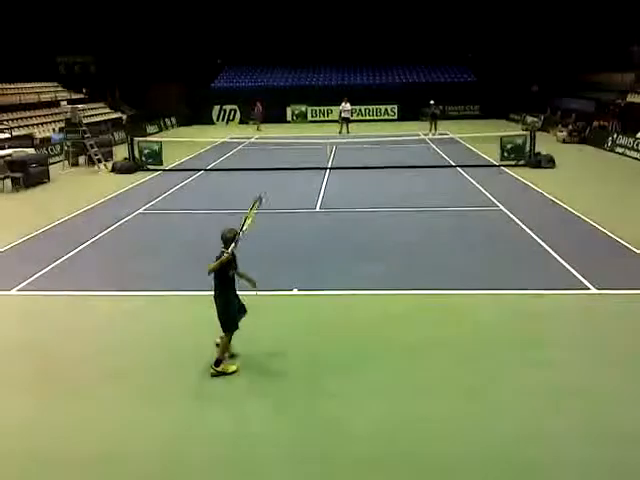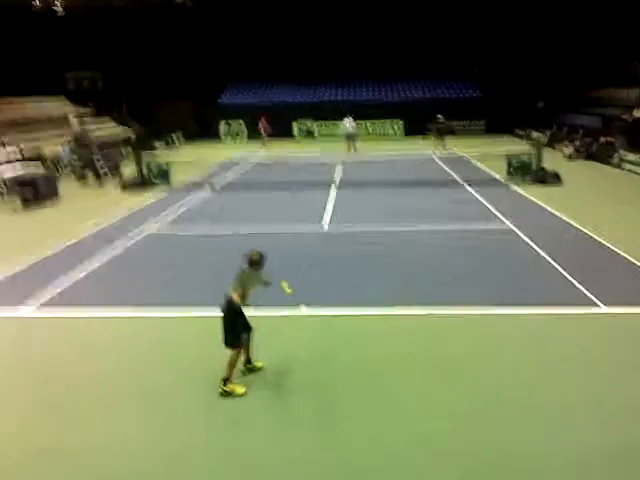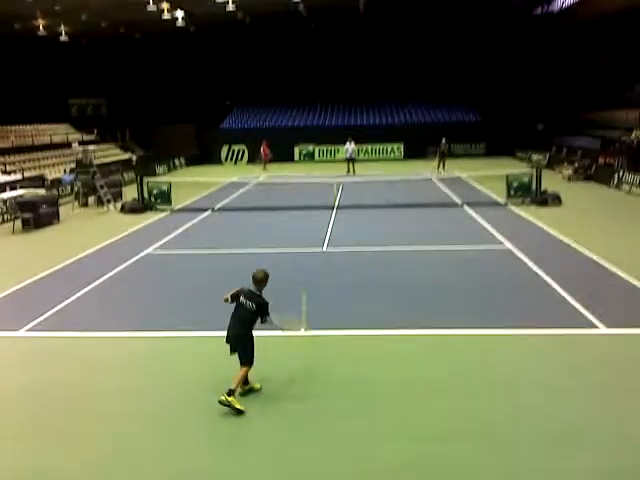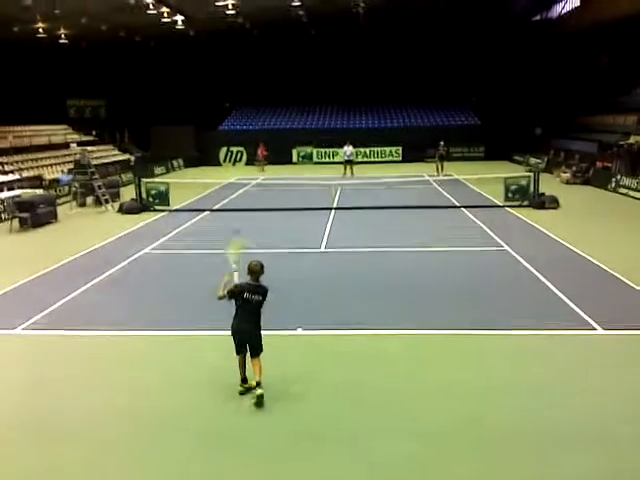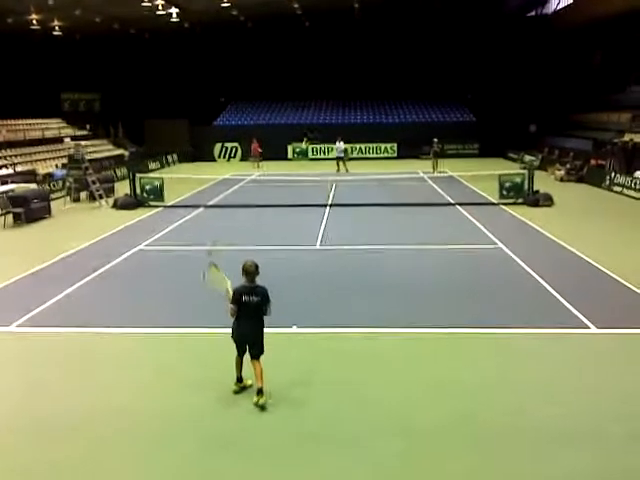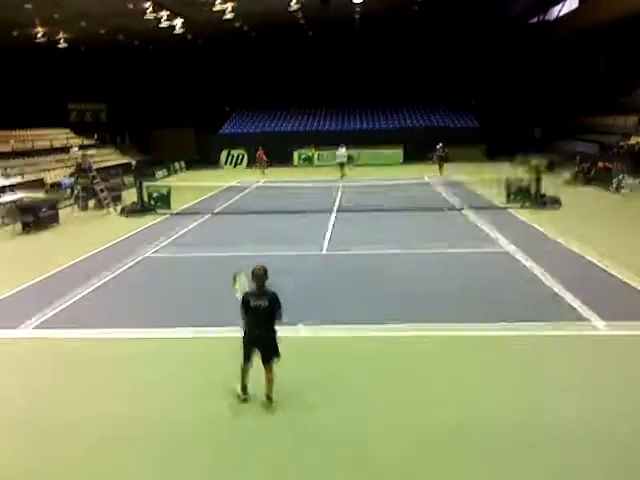
dt=0.3s
person 1, frame 1
left shoulder: (230, 255)
right shoulder: (224, 257)
right elbow: (210, 269)
left wrist: (248, 279)
right wrist: (222, 260)
left hip: (230, 294)
right hip: (223, 297)
left knee: (239, 314)
right knee: (229, 330)
left ankle: (223, 342)
right ankle: (217, 365)
person 1, frame 2
left shoulder: (246, 274)
right shoulder: (243, 277)
right elbow: (235, 293)
left wrist: (262, 280)
right wrist: (237, 299)
left hip: (235, 311)
right hip: (232, 313)
left knee: (246, 331)
right knee: (236, 347)
left ankle: (248, 363)
right ankle: (226, 385)
person 1, frame 3
left shoulder: (242, 292)
right shoulder: (263, 303)
left elbow: (226, 299)
right elbow: (264, 321)
right wrist: (270, 320)
left hip: (232, 331)
right hip: (244, 334)
left knee: (244, 357)
right knee: (246, 365)
left ankle: (245, 384)
right ankle: (228, 395)
person 1, frame 4
left shoulder: (239, 287)
right shoulder: (264, 290)
left elbow: (220, 296)
left wrist: (225, 284)
left hip: (238, 327)
right hip: (253, 328)
left knee: (242, 354)
right knee: (255, 357)
left ankle: (244, 383)
right ankle: (258, 387)
person 1, frame 5
left shoulder: (237, 291)
right shoulder: (263, 291)
left elbow: (232, 313)
right elbow: (266, 312)
left hip: (240, 330)
right hip: (256, 330)
left knee: (239, 356)
right knee: (255, 359)
left ankle: (239, 382)
right ankle: (260, 394)
person 1, frame 6
left shoulder: (247, 296)
right shoulder: (272, 296)
left elbow: (244, 317)
right elbow: (278, 317)
left hip: (251, 335)
right hip: (267, 335)
left knee: (246, 362)
right knee: (268, 366)
left ankle: (244, 391)
right ankle: (268, 398)
